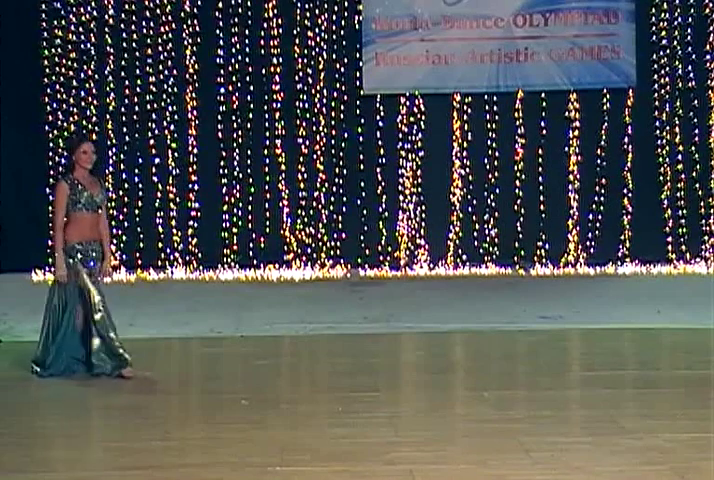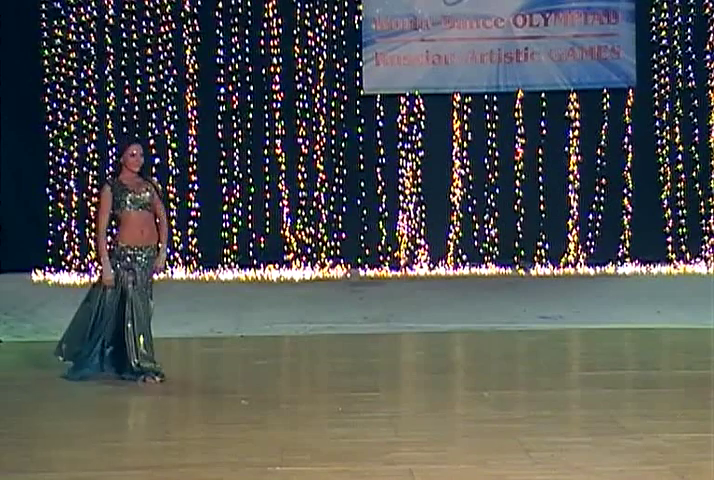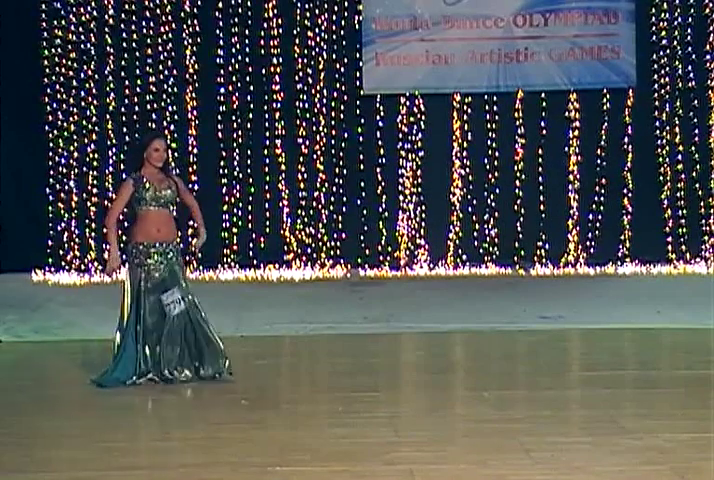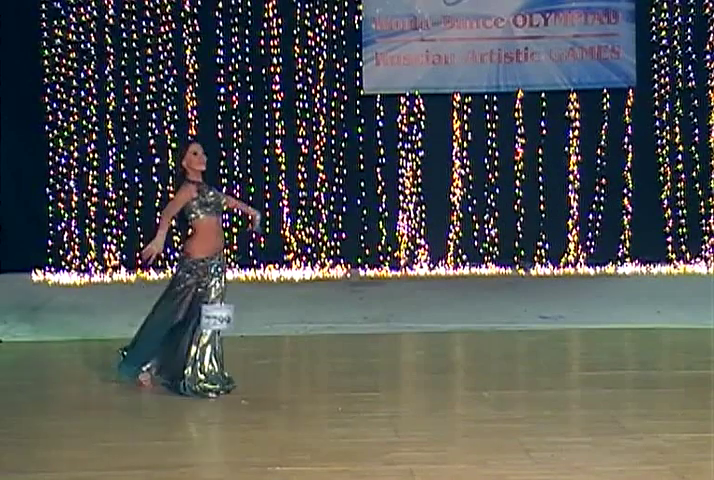
dt=0.7s
person 1, frame 1
left shoulder: (97, 183)
right shoulder: (66, 184)
right elbow: (58, 224)
left wrist: (107, 254)
right wrist: (59, 259)
left hip: (93, 249)
right hip: (74, 250)
left knee: (82, 306)
right knee: (95, 303)
left ankle: (74, 357)
right ankle: (113, 360)
person 1, frame 2
left shoulder: (149, 184)
right shoulder: (111, 188)
left elbow: (161, 217)
right elbow: (101, 228)
left wrist: (163, 249)
right wrist: (104, 262)
left hip: (149, 252)
right hip: (124, 252)
left knee: (139, 307)
right knee: (134, 308)
left ankle: (111, 357)
right ankle: (142, 366)
person 1, frame 3
left shoulder: (172, 180)
right shoulder: (133, 182)
left elbow: (191, 202)
right elbow: (111, 217)
left wrist: (201, 230)
right wrist: (113, 251)
left hip: (170, 250)
right hip: (142, 251)
left knee: (178, 306)
right knee: (144, 309)
left ankle: (175, 364)
right ankle: (142, 367)
person 1, frame 4
left shoulder: (205, 188)
right shoulder: (189, 188)
left elbow: (225, 200)
right elbow: (169, 212)
left wrist: (251, 211)
right wrist: (159, 238)
left hip: (215, 261)
right hip: (194, 261)
right knee: (172, 316)
left ankle: (202, 378)
right ankle: (146, 364)
